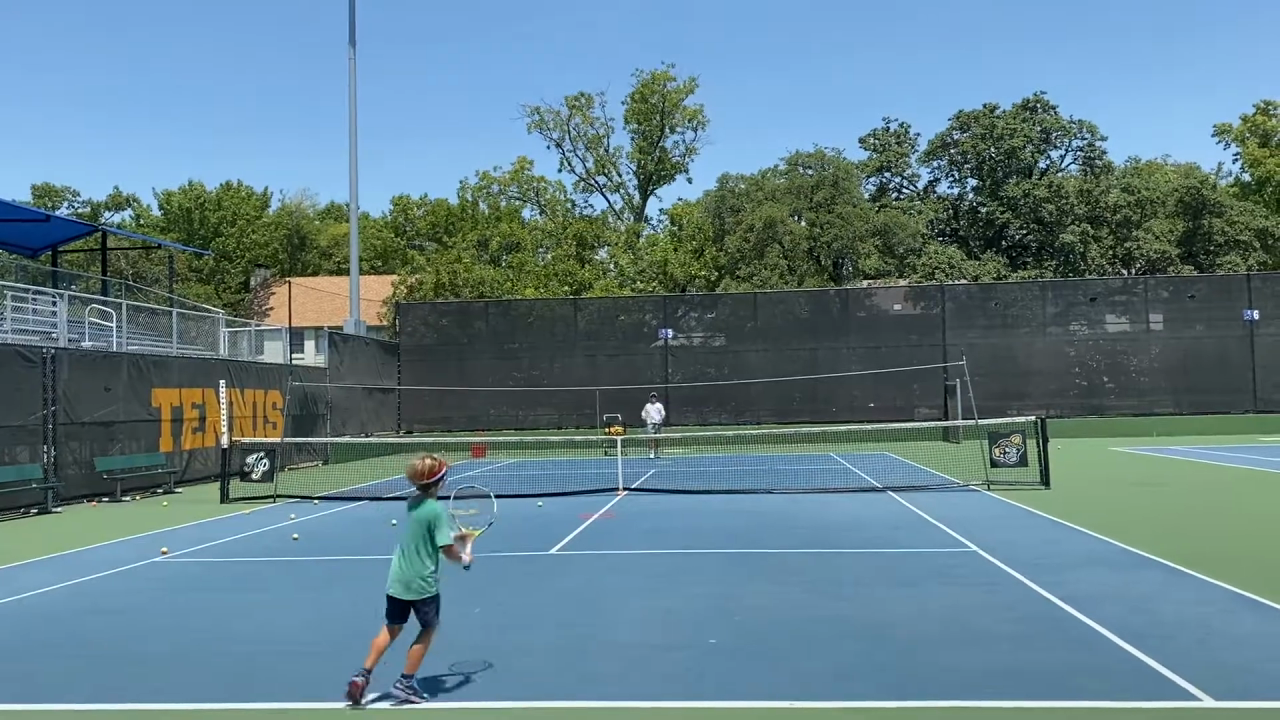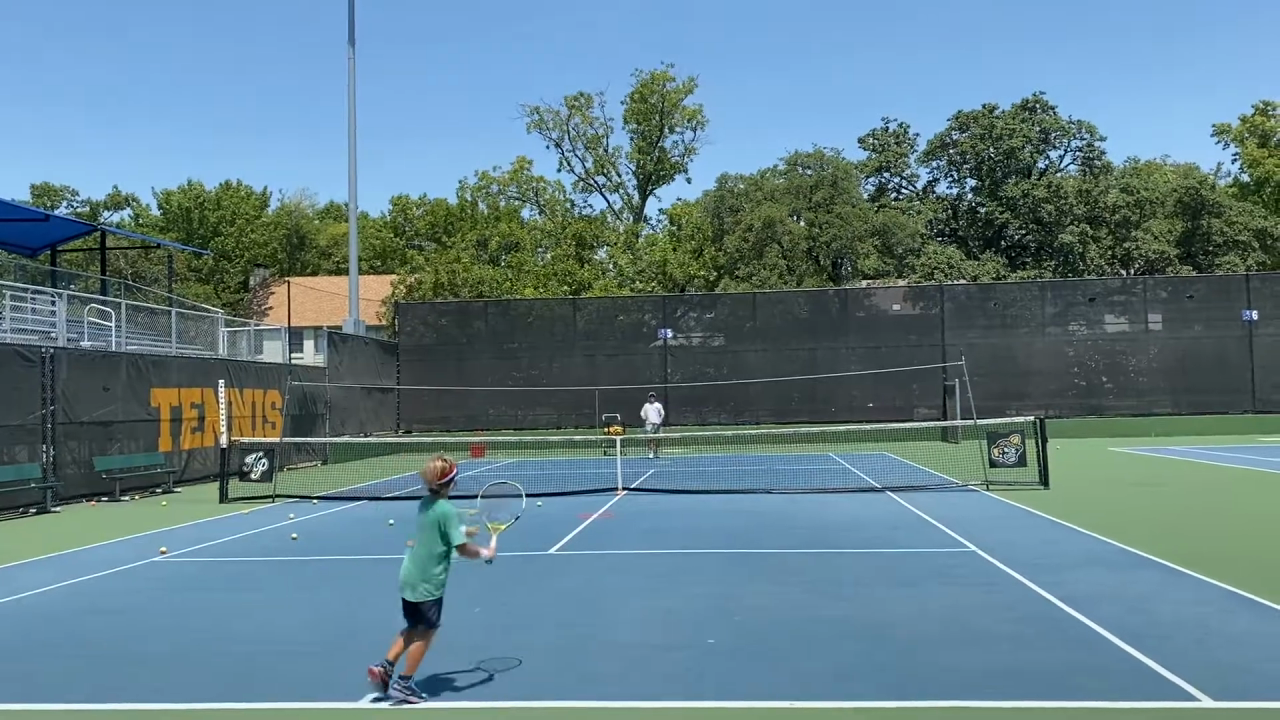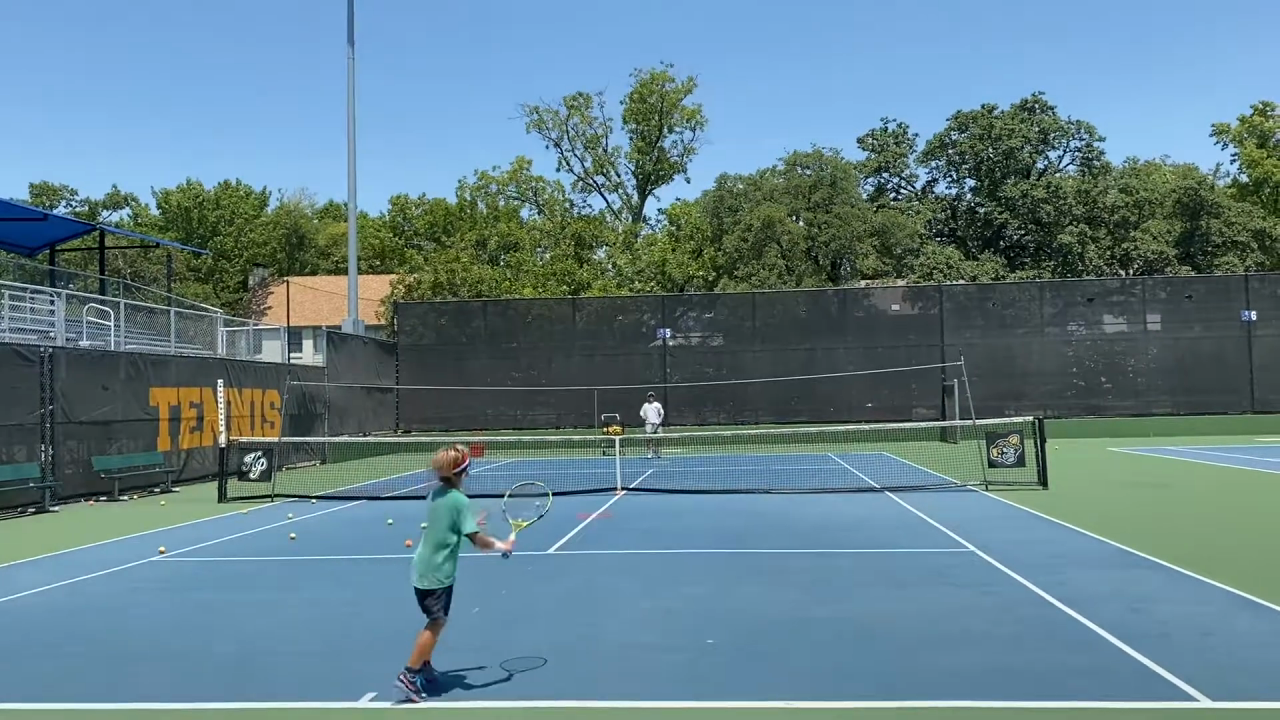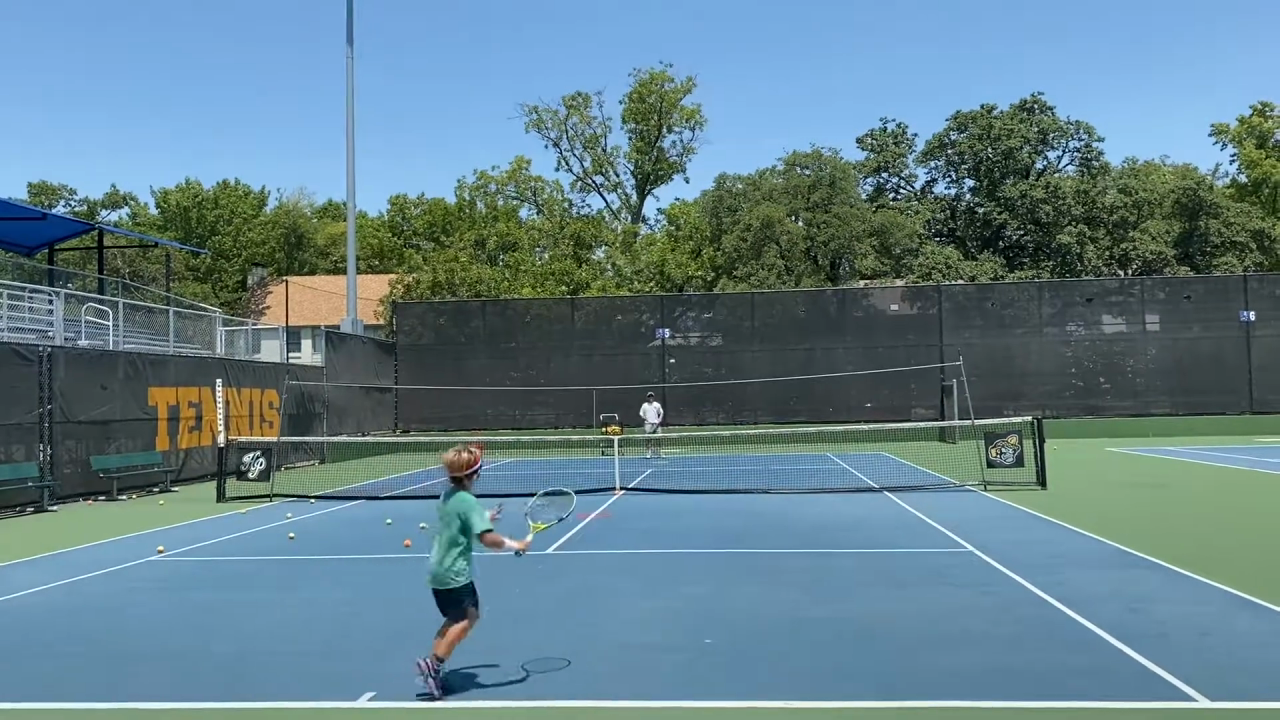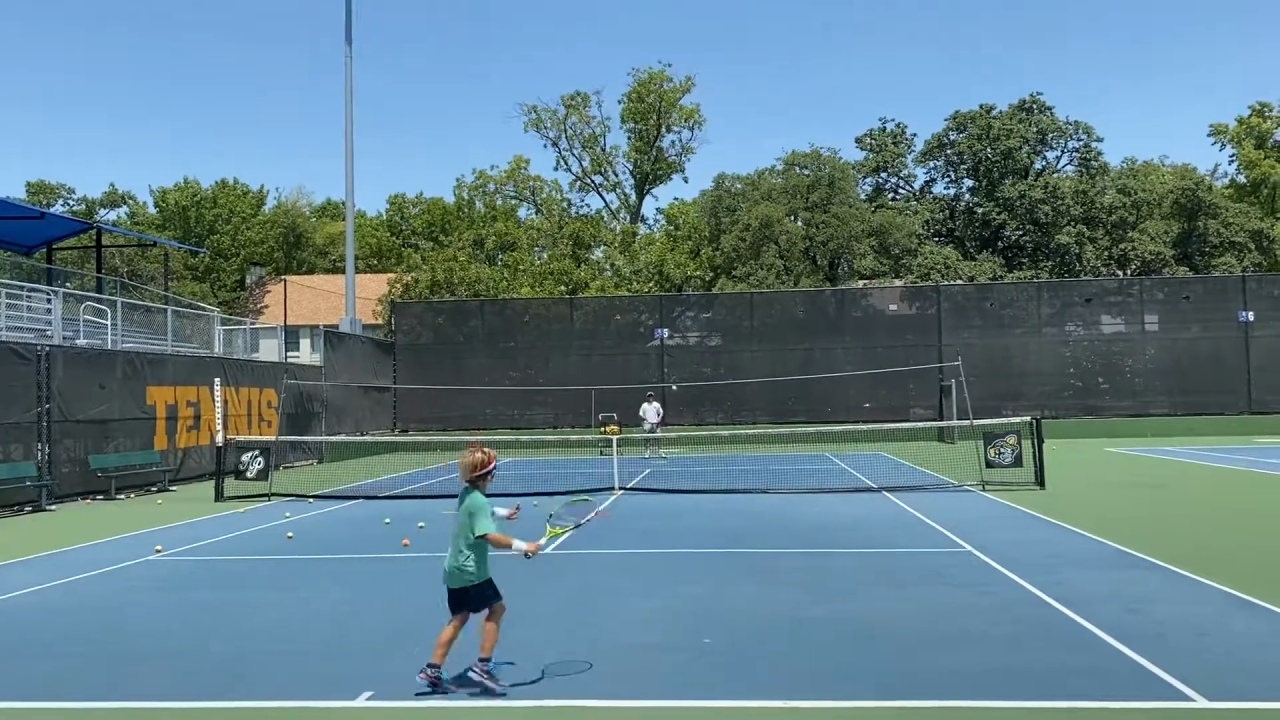
dt=0.1s
person 1, frame 1
left shoulder: (411, 505)
right shoulder: (437, 511)
right elbow: (447, 550)
left wrist: (453, 535)
right wrist: (463, 557)
left hip: (397, 579)
right hip: (423, 583)
left knee: (390, 628)
right knee: (429, 628)
left ankle: (362, 677)
right ankle: (405, 682)
person 1, frame 2
left shoulder: (424, 504)
right shoulder: (448, 511)
right elbow: (463, 549)
left wrist: (462, 530)
right wrist: (486, 551)
left hip: (409, 578)
right hip: (429, 583)
left knee: (414, 627)
right knee: (427, 631)
left ankle: (385, 667)
right ankle: (403, 684)
person 1, frame 3
left shoulder: (435, 494)
right shoulder: (460, 501)
right elbow: (476, 539)
left wrist: (471, 521)
right wrist: (500, 546)
left hip: (422, 570)
right hip: (438, 574)
left knee: (435, 620)
right knee: (436, 625)
left ankle: (423, 668)
right ankle: (408, 675)
person 1, frame 4
left shoulder: (447, 495)
right shoulder: (468, 502)
right elbow: (486, 538)
left wrist: (485, 515)
right wrist: (514, 544)
left hip: (439, 570)
right hip: (454, 573)
left knee: (455, 618)
right knee: (469, 616)
left ankle: (433, 666)
right ankle: (433, 662)
person 1, frame 5
left shoulder: (465, 495)
right shoulder: (479, 503)
right elbow: (490, 537)
left wrist: (503, 513)
right wrist: (522, 546)
left hip: (456, 570)
right hip: (472, 573)
left knee: (458, 619)
right knee: (496, 608)
left ankle: (432, 671)
right ankle: (482, 665)
